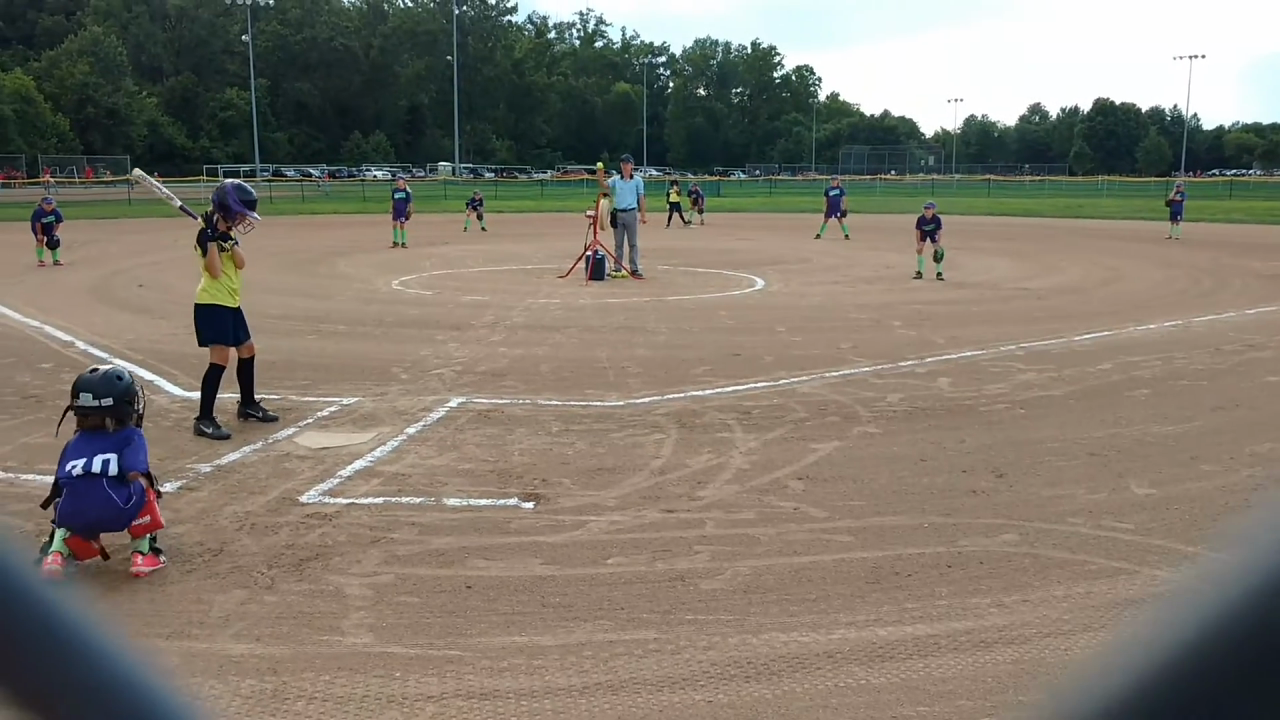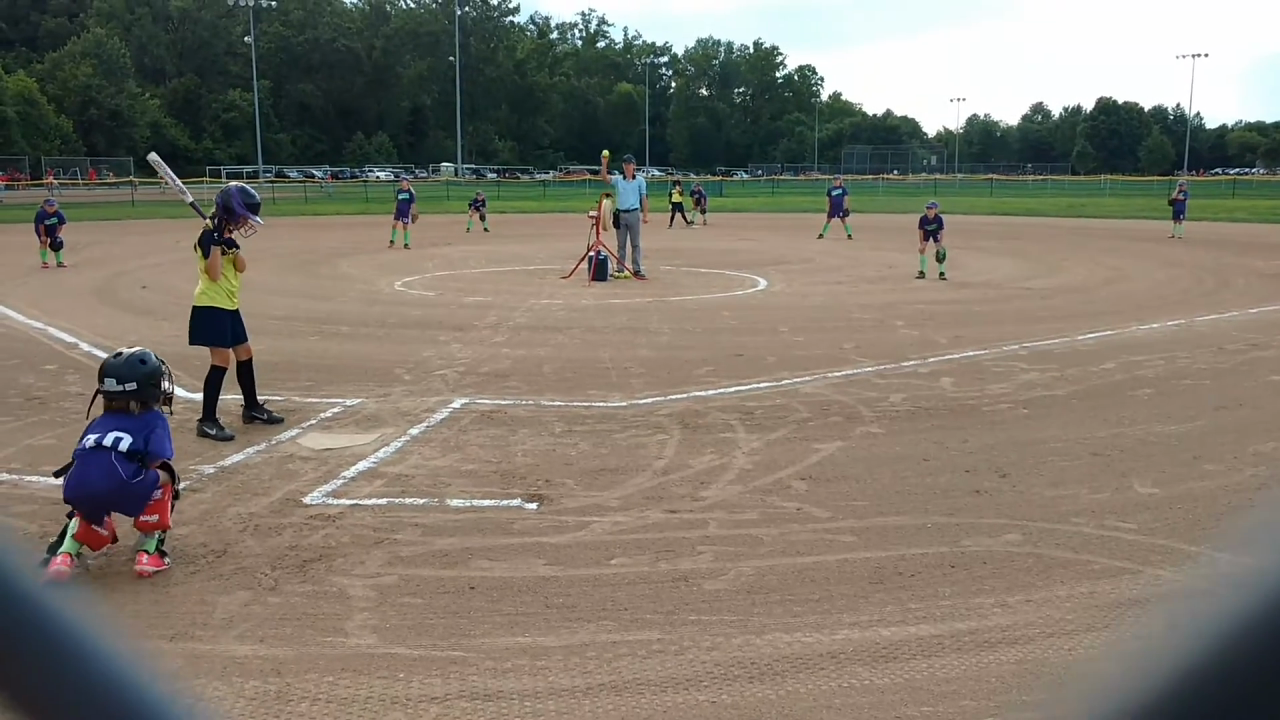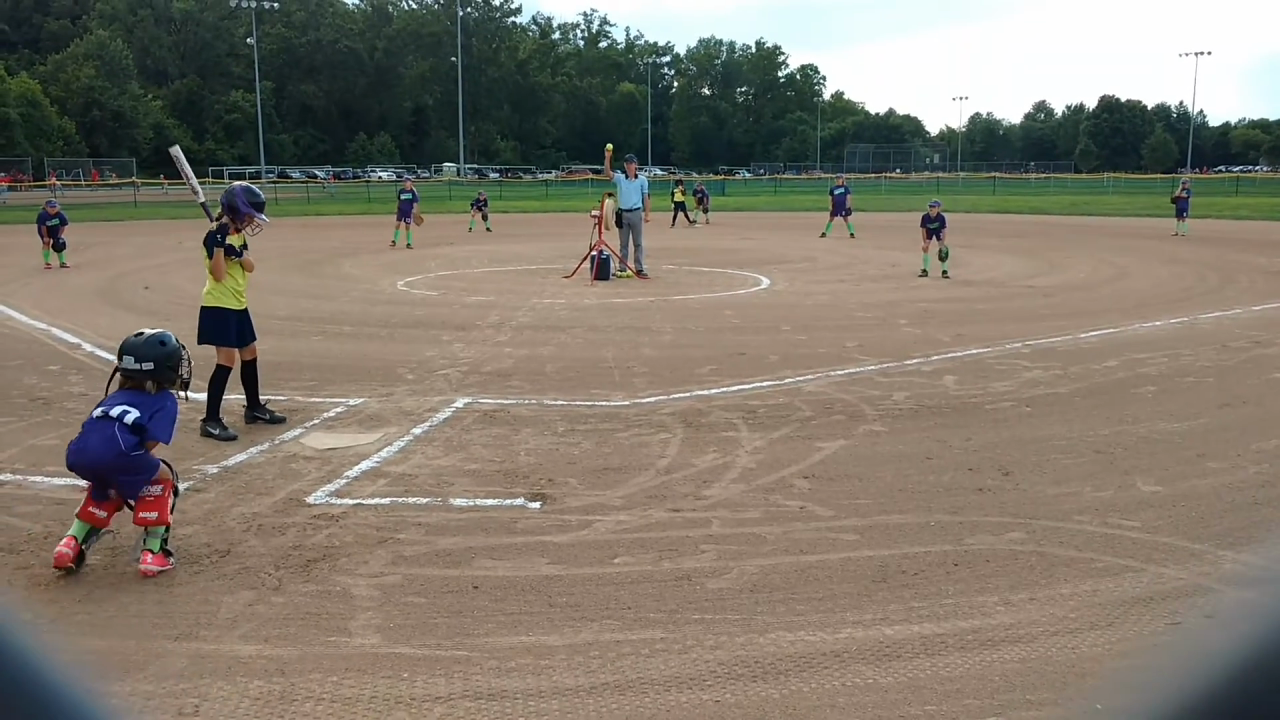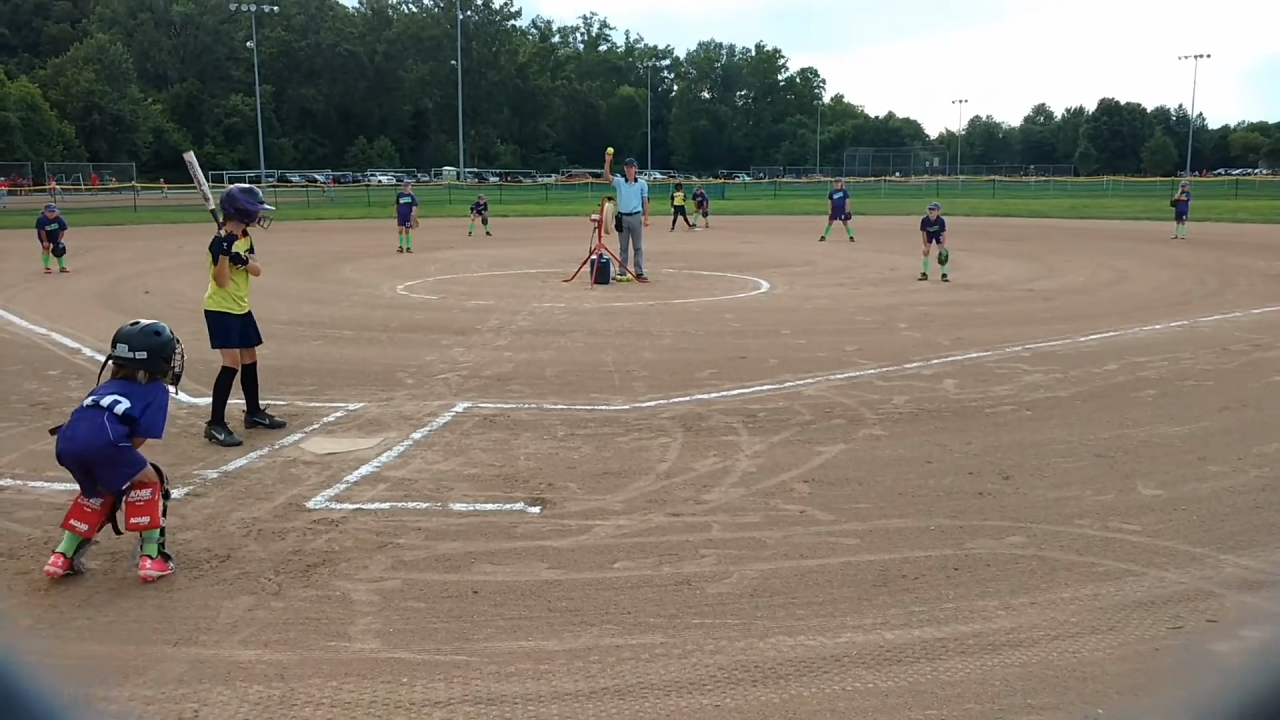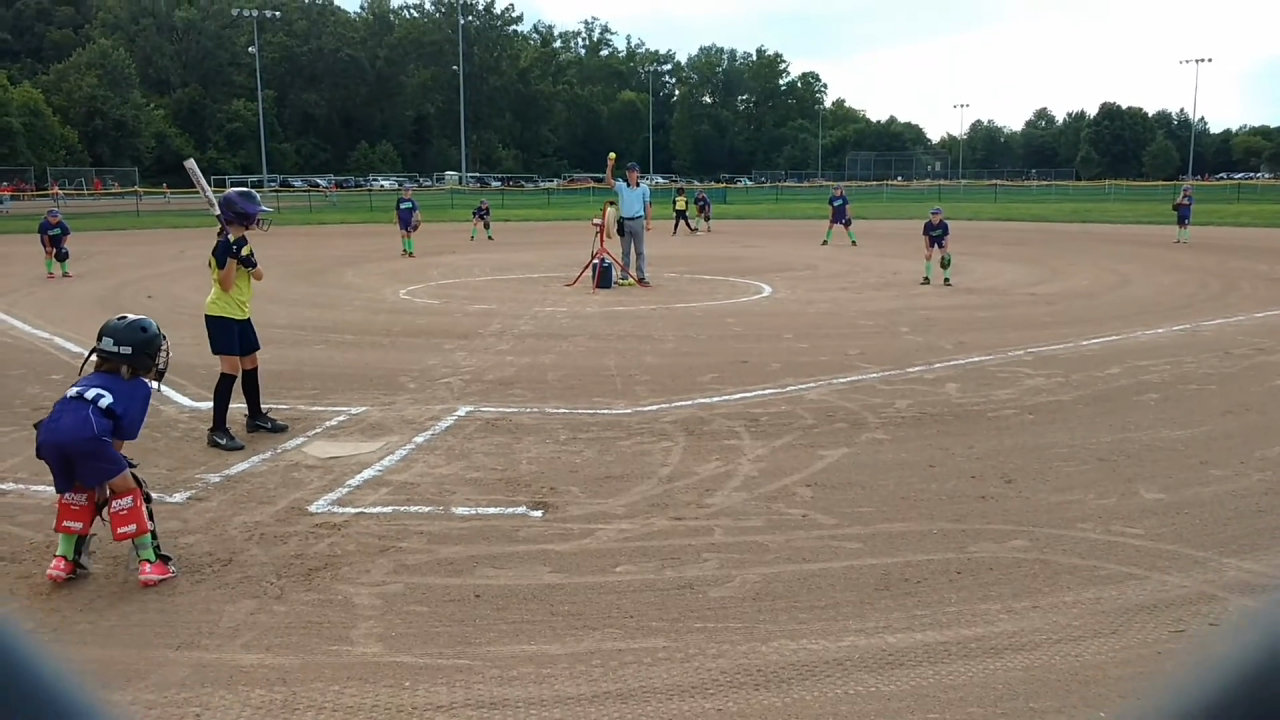
dt=0.2s
person 1, frame 1
left shoulder: (228, 232)
right shoulder: (206, 234)
left elbow: (240, 265)
right elbow: (214, 271)
left wrist: (230, 242)
right wrist: (211, 238)
left hip: (231, 303)
right hip: (212, 303)
left knee: (247, 352)
right knee: (220, 358)
left ankle: (248, 404)
right ankle: (204, 420)
person 1, frame 2
left shoulder: (229, 234)
right shoulder: (208, 236)
left elbow: (241, 267)
right elbow: (214, 275)
left wrist: (234, 248)
right wrist: (216, 242)
left hip: (229, 304)
right hip: (212, 306)
left knee: (245, 354)
right knee: (221, 361)
left ankle: (252, 407)
right ankle: (207, 421)
person 1, frame 3
left shoulder: (239, 234)
right shoulder: (214, 236)
left elbow: (251, 267)
right elbow: (218, 275)
left wrist: (238, 254)
right wrist: (219, 244)
left hip: (238, 304)
right hip: (219, 305)
left knee: (249, 354)
right knee: (226, 361)
left ankle: (254, 407)
right ankle: (211, 420)
person 1, frame 4
left shoulder: (244, 238)
right shoulder: (220, 242)
left elbow: (257, 270)
right elbow: (221, 281)
left wrist: (245, 261)
right wrist: (225, 252)
left hip: (241, 308)
right hip: (221, 309)
left knee: (249, 358)
right knee: (231, 362)
left ankle: (254, 412)
right ankle: (216, 424)
person 1, frame 5
left shoulder: (243, 242)
right shoulder: (224, 246)
left elbow: (259, 276)
right elbow: (226, 285)
left wrist: (251, 264)
right wrist: (232, 256)
left hip: (240, 314)
right hip: (222, 314)
left knee: (250, 363)
right knee: (231, 369)
left ankle: (256, 416)
right ankle: (217, 431)
person 2, frame 1
left shoulder: (74, 444)
right shoulder: (131, 436)
left elbow: (61, 486)
right elbow: (133, 474)
left hip: (71, 515)
right hip: (112, 513)
right knee: (144, 484)
left ankle: (55, 555)
right ankle: (143, 553)
person 2, frame 2
left shoulder: (101, 419)
right shoulder: (155, 418)
right elbow: (156, 461)
left hip: (78, 488)
right hip: (116, 484)
left knee: (92, 508)
right knee: (164, 479)
left ankle: (62, 558)
right ankle: (149, 554)
person 2, frame 3
left shoulder: (116, 395)
right shoulder: (165, 399)
right elbow: (150, 441)
right wrist: (133, 467)
left hip: (78, 453)
right hip: (115, 450)
left knee: (106, 489)
right knee: (162, 478)
left ankle: (72, 543)
right ankle: (153, 552)
person 2, frame 4
left shoulder: (108, 385)
right shoulder: (157, 391)
right elbow: (138, 438)
right wrist: (121, 468)
left hip: (67, 441)
right hip: (103, 440)
left knee: (98, 490)
right knee: (150, 482)
left ankle: (63, 557)
right ankle: (152, 558)
person 2, frame 5
left shoulder: (88, 379)
right shoulder: (138, 388)
right elbow: (119, 439)
right wrist: (102, 479)
left hip: (49, 434)
right hip: (86, 434)
left knee: (81, 489)
right knee: (128, 489)
left ankle: (65, 560)
right ankle: (150, 562)
